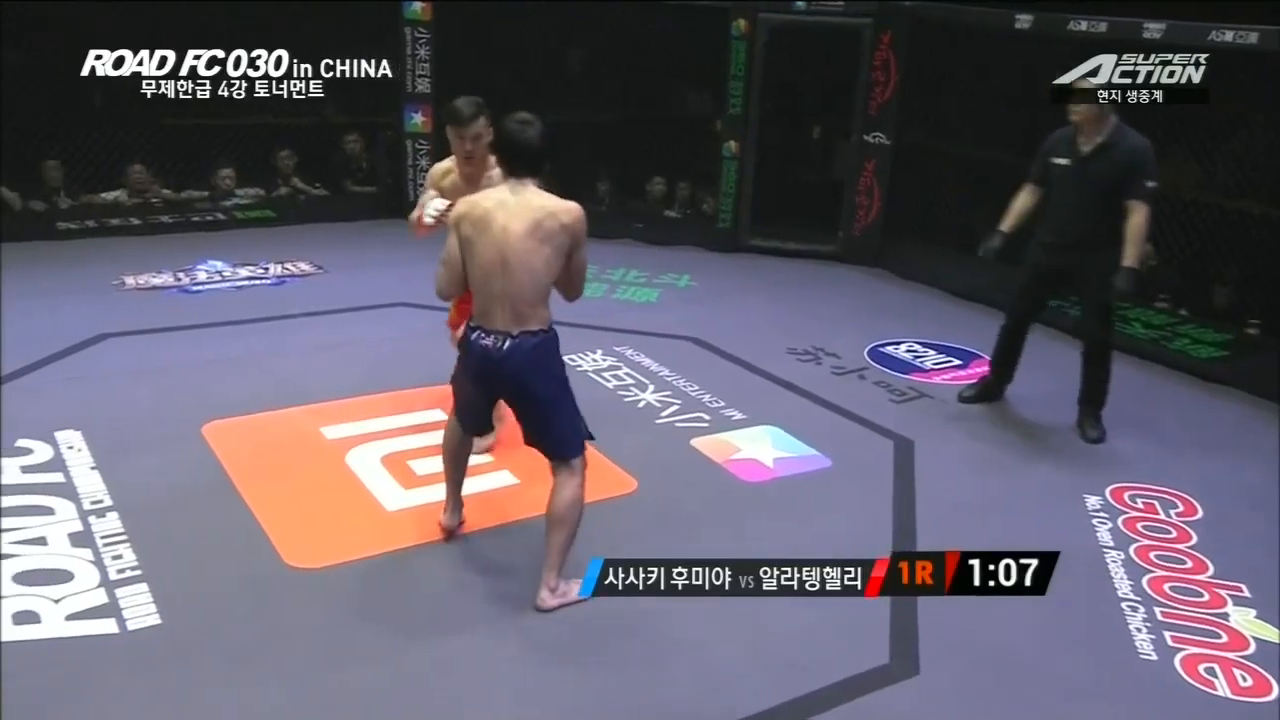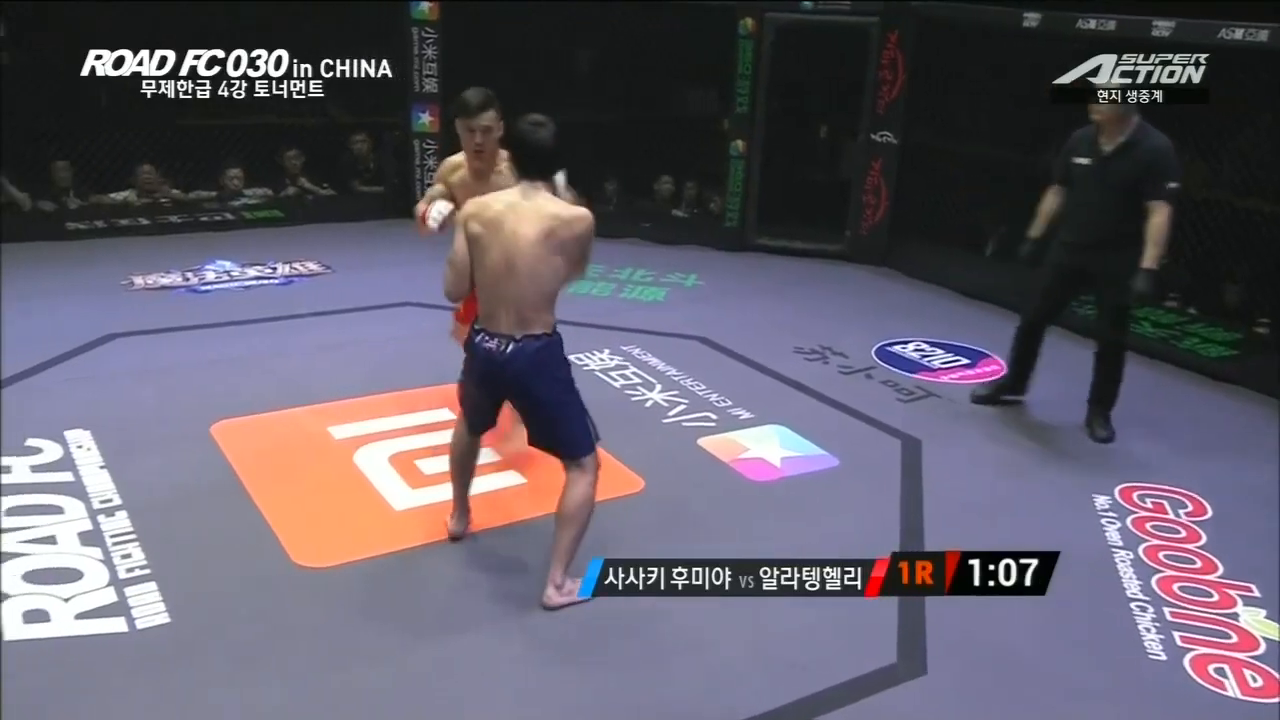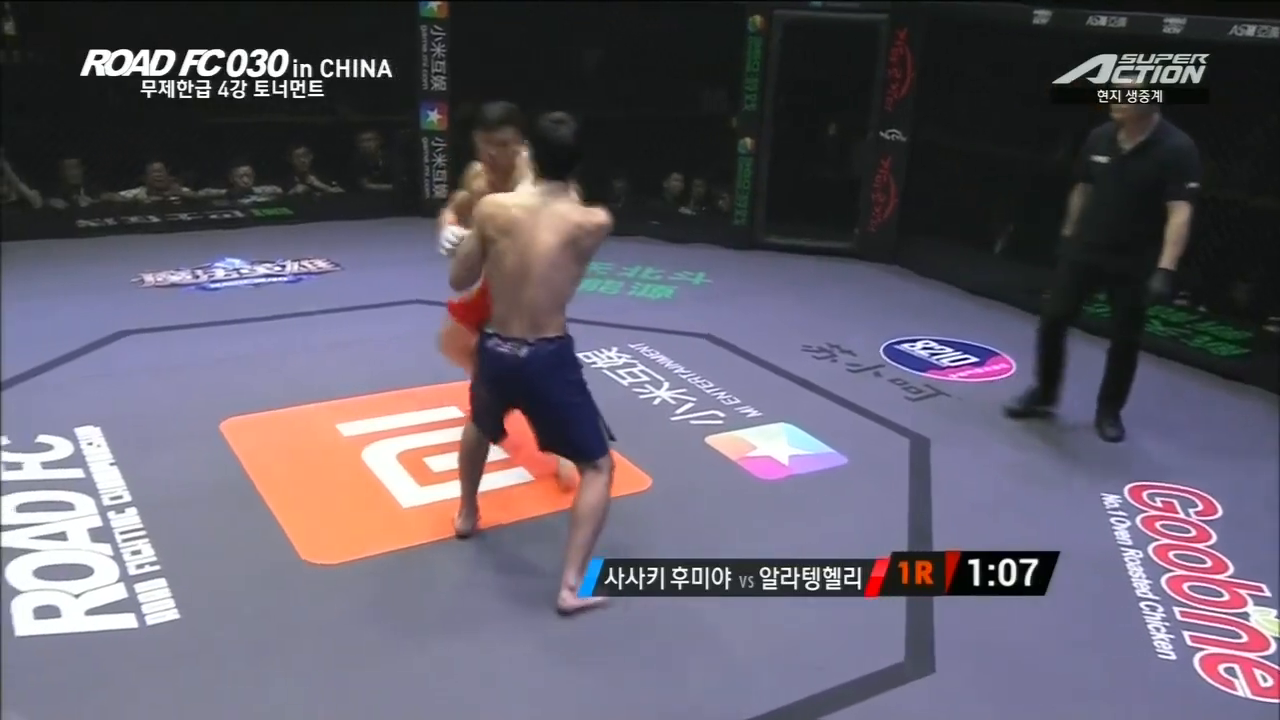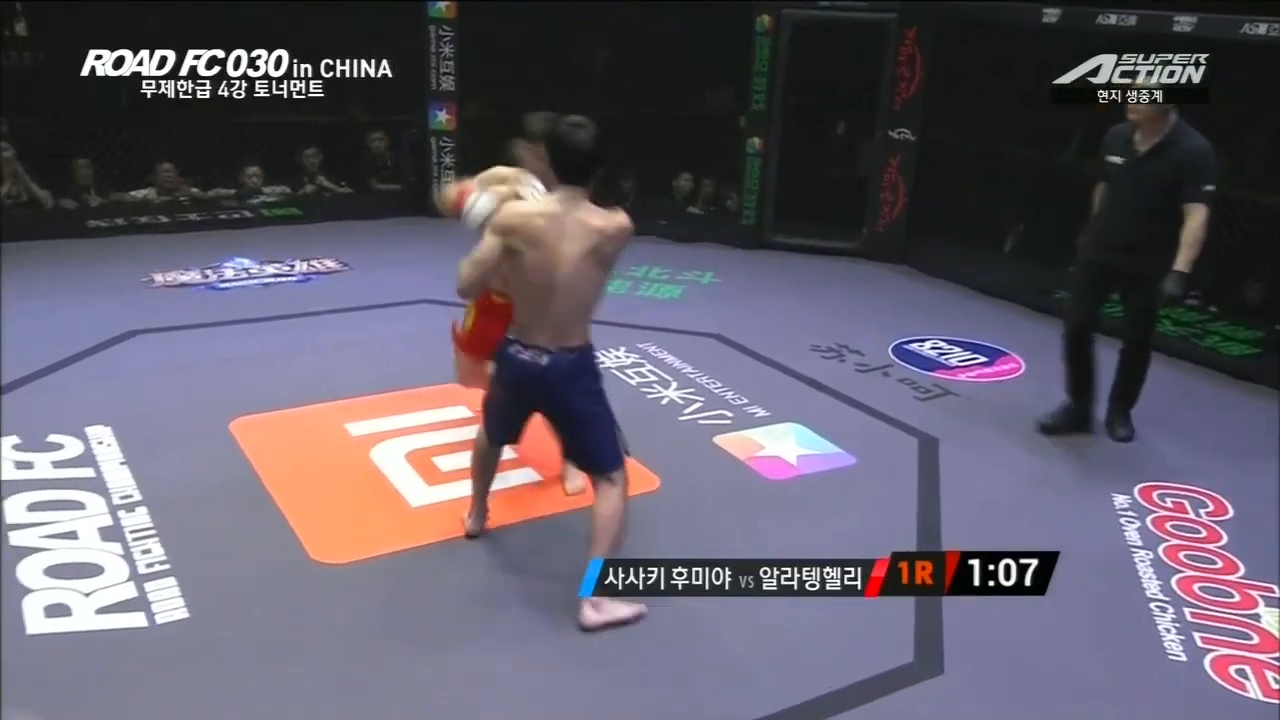
dt=0.1s
person 1, frame 1
left shoulder: (466, 210)
right shoulder: (568, 215)
left elbow: (446, 290)
right elbow: (573, 291)
left hip: (479, 345)
right hip: (533, 351)
left knee: (461, 423)
right knee: (570, 467)
left ankle: (452, 510)
right ankle: (552, 585)
person 1, frame 2
left shoulder: (476, 211)
right shoulder: (577, 221)
left elbow: (455, 289)
left hip: (483, 347)
right hip: (537, 355)
left knee: (470, 425)
right knee: (583, 466)
left ankle: (459, 514)
right ankle: (559, 582)
person 1, frame 3
left shoulder: (493, 209)
right shoulder: (595, 223)
left elbow: (459, 280)
left hip: (496, 351)
right hip: (549, 358)
left knee: (479, 425)
right knee: (597, 467)
left ankle: (467, 512)
right ankle: (573, 584)
person 1, frame 4
left shoulder: (513, 217)
right shoulder: (616, 227)
left elbow: (469, 286)
left hip: (516, 357)
right hip: (572, 368)
left knee: (492, 432)
right knee: (612, 480)
left ankle: (476, 514)
right ankle: (597, 600)
person 2, frame 1
left shoulder: (506, 175)
right shoulder: (440, 174)
right elbow: (417, 225)
right wrist: (427, 214)
right knee: (463, 338)
left ankle: (489, 420)
person 2, frame 2
left shoulder: (520, 170)
right shoulder: (451, 168)
right elbow: (423, 214)
left wrist: (560, 192)
right wrist: (432, 214)
right knee: (465, 334)
left ankle: (517, 418)
person 2, frame 3
left shoulder: (537, 179)
right shoulder: (477, 175)
right elbow: (453, 211)
right wrist: (449, 229)
right hip: (491, 279)
right knee: (451, 343)
person 2, frame 4
right shoulder: (501, 180)
right elbow: (447, 199)
right wrist: (472, 199)
right hip: (494, 297)
right knee: (467, 374)
left ankle: (571, 461)
person 3, frame 1
left shoulder: (1134, 149)
right shoulder: (1057, 142)
left elbow: (1137, 212)
right elbow: (1032, 191)
left wrist: (1129, 267)
right wrist: (1002, 232)
left hip: (1098, 258)
right hip: (1049, 249)
left knee: (1097, 336)
right knee: (1017, 317)
left ankle: (1090, 411)
right ankle: (994, 382)
person 3, frame 2
left shoulder: (1156, 150)
right shoulder: (1079, 141)
left elbow: (1160, 213)
left wrist: (1148, 269)
right wrist: (1034, 234)
left hip: (1118, 262)
right hip: (1068, 251)
left knee: (1111, 338)
right knee: (1034, 318)
left ankle: (1100, 413)
right ankle: (1013, 382)
person 3, frame 3
left shoulder: (1177, 149)
right shoulder: (1099, 138)
left elbow: (1180, 213)
left wrist: (1165, 269)
right wrist: (1069, 234)
left hip: (1134, 261)
right hip: (1085, 249)
left knee: (1125, 338)
right knee: (1053, 319)
left ankle: (1109, 410)
right ankle: (1044, 394)
person 3, frame 4
left shoulder: (1193, 150)
right shoulder: (1115, 137)
left elbow: (1196, 215)
left wrist: (1180, 272)
left hip: (1150, 264)
right hip: (1099, 253)
left knee: (1137, 340)
right knee: (1077, 325)
left ankle: (1119, 411)
right ankle: (1079, 407)
